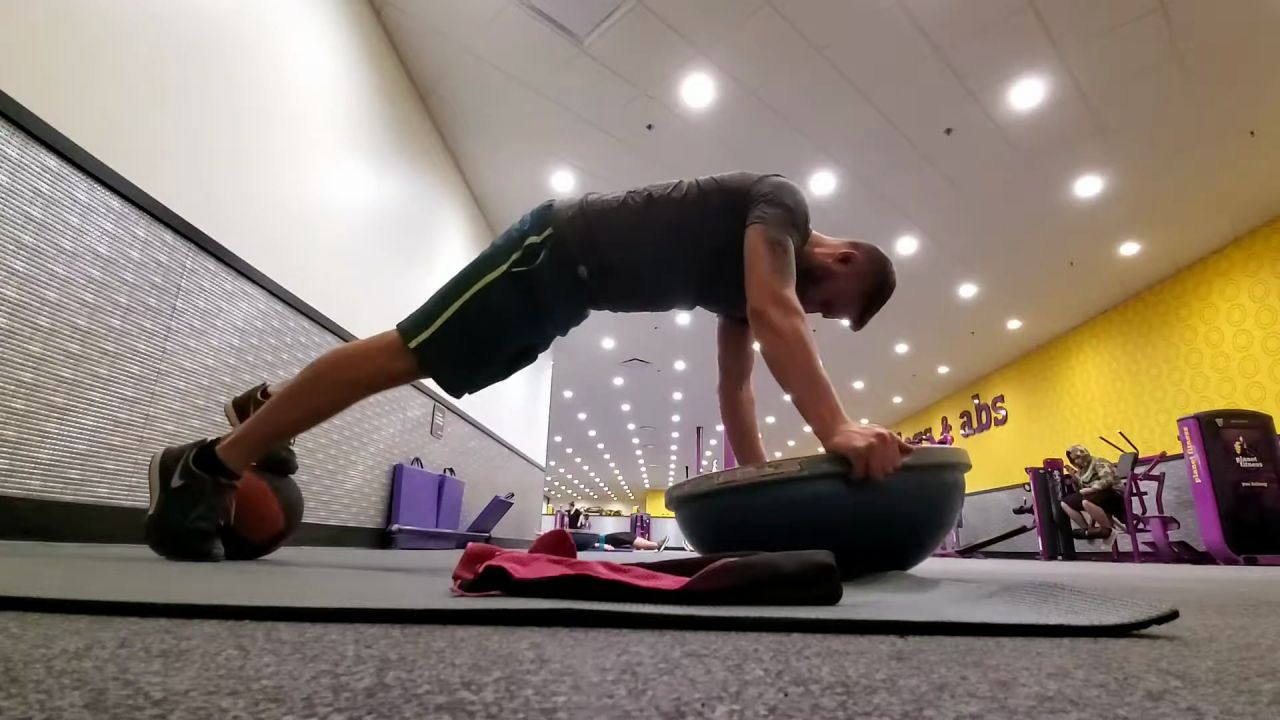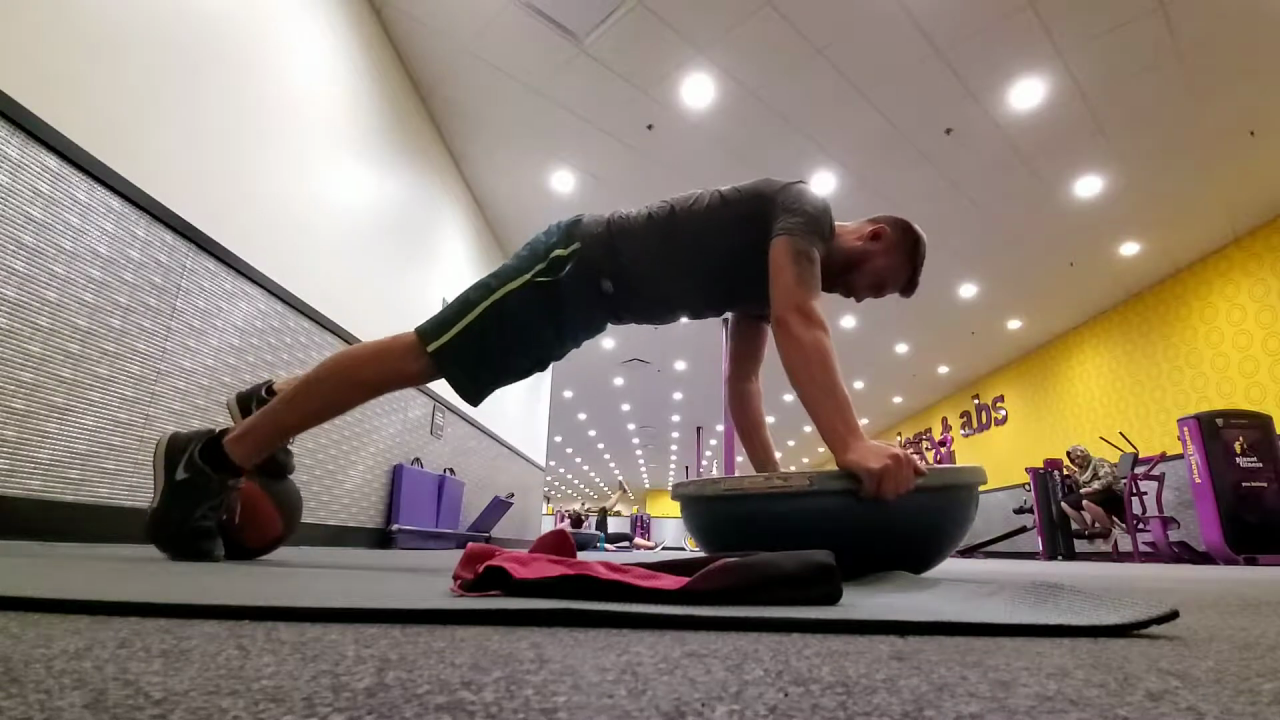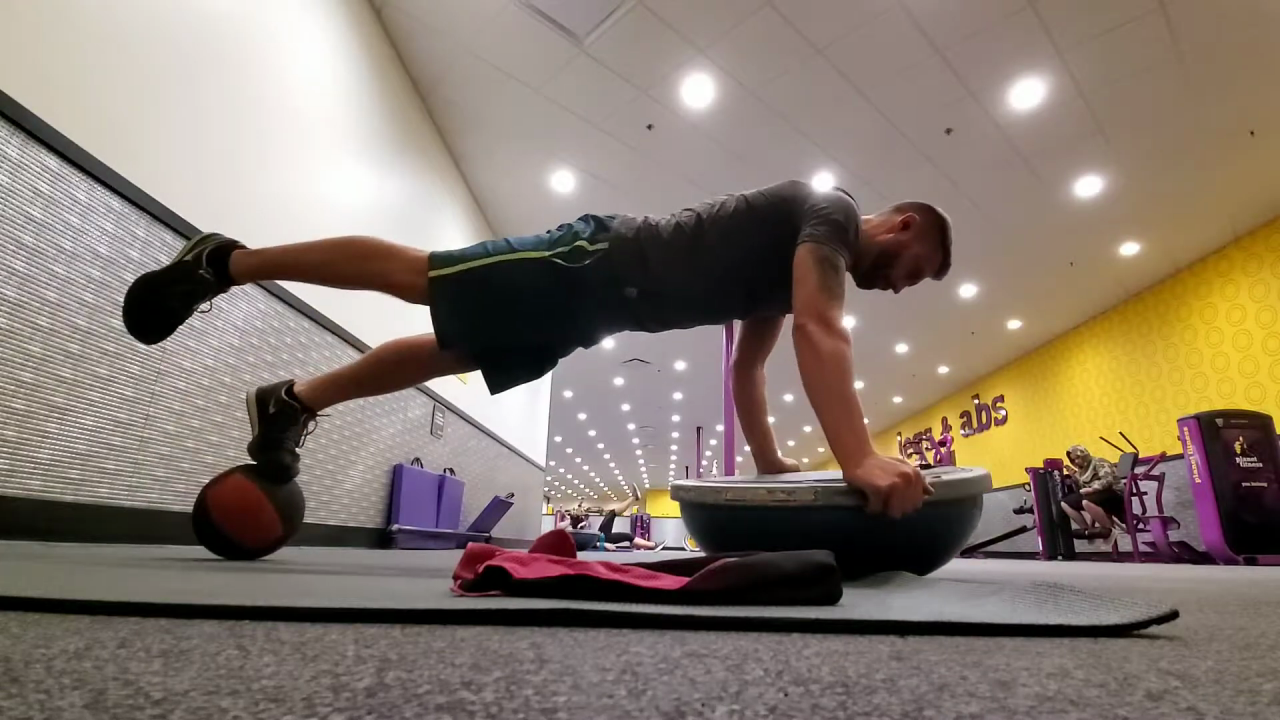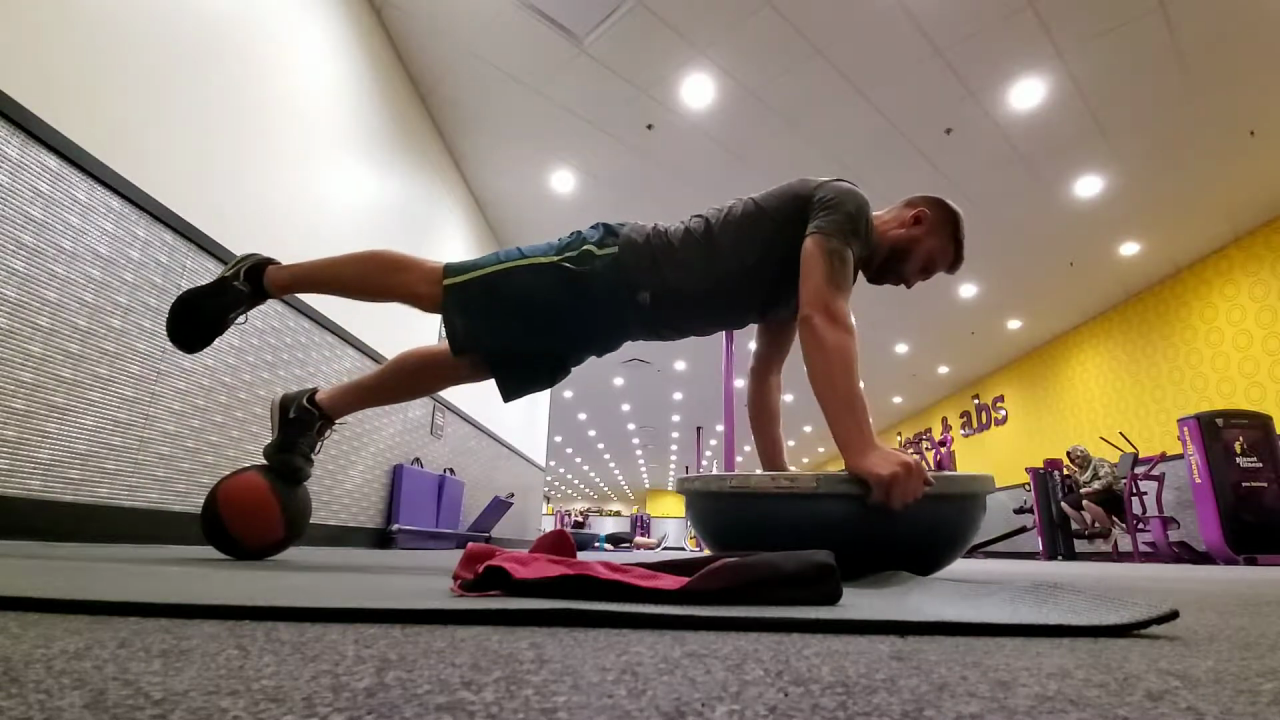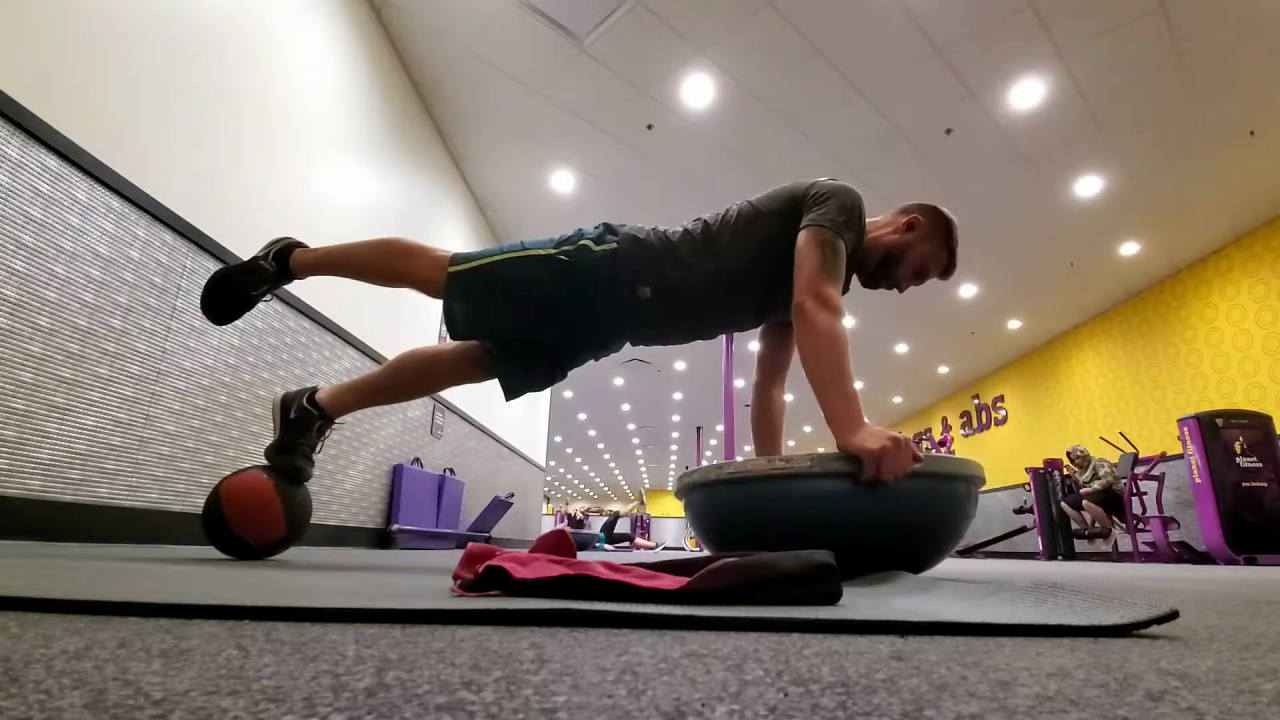
dt=0.7s
person 1, frame 1
left shoulder: (742, 276)
right shoulder: (781, 205)
left elbow: (735, 384)
right elbow: (775, 313)
right wrist: (836, 428)
left hip: (571, 287)
right hip: (554, 252)
left knee: (414, 359)
right knee: (402, 352)
left ankle: (265, 406)
right ankle: (206, 465)
person 1, frame 2
left shoulder: (770, 271)
right shoulder: (803, 211)
left elbow: (740, 381)
right elbow: (798, 324)
left wrist: (771, 478)
right wrist: (851, 445)
left hip: (594, 295)
right hip: (579, 265)
left knee: (424, 360)
right knee: (420, 353)
left ankle: (273, 400)
right ankle: (214, 456)
person 1, frame 3
left shoulder: (799, 264)
right shoulder: (829, 214)
left elbow: (745, 367)
right elbow: (818, 332)
left wrist: (770, 466)
right wrist: (859, 460)
left hip: (600, 301)
right hip: (596, 264)
left knee: (446, 354)
right knee: (409, 273)
left ankle: (292, 400)
right ankle: (223, 263)
person 1, frame 4
left shoulder: (815, 261)
right shoulder: (841, 205)
left elbow: (763, 372)
right elbow: (825, 323)
left wrist: (778, 472)
right wrist: (862, 451)
left hip: (615, 312)
right hip: (608, 273)
left knee: (459, 362)
right knee: (429, 285)
left ankle: (316, 408)
right ankle: (262, 280)
person 1, frame 5
left shoulder: (831, 272)
right shoulder: (837, 206)
left elbow: (767, 382)
right elbow: (814, 308)
right wrist: (853, 430)
left hip: (612, 318)
right hip: (607, 274)
left knee: (464, 361)
right knee: (437, 273)
left ankle: (315, 406)
right ankle: (288, 260)
